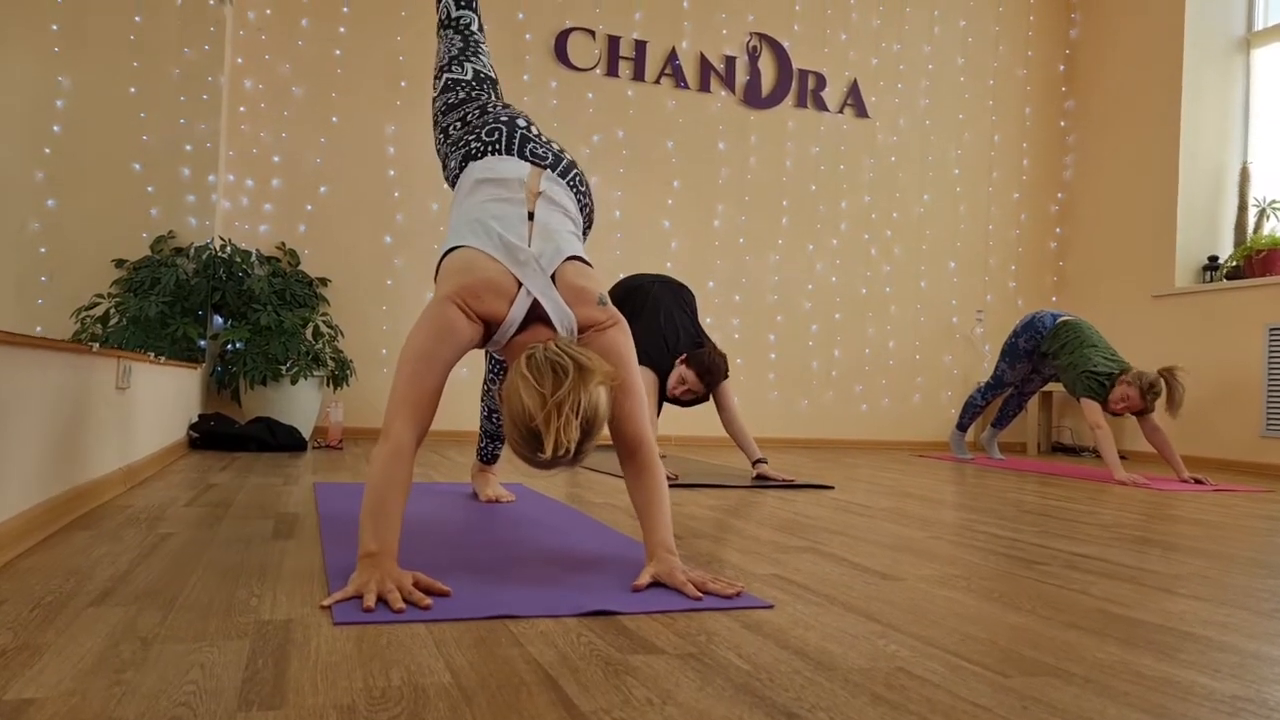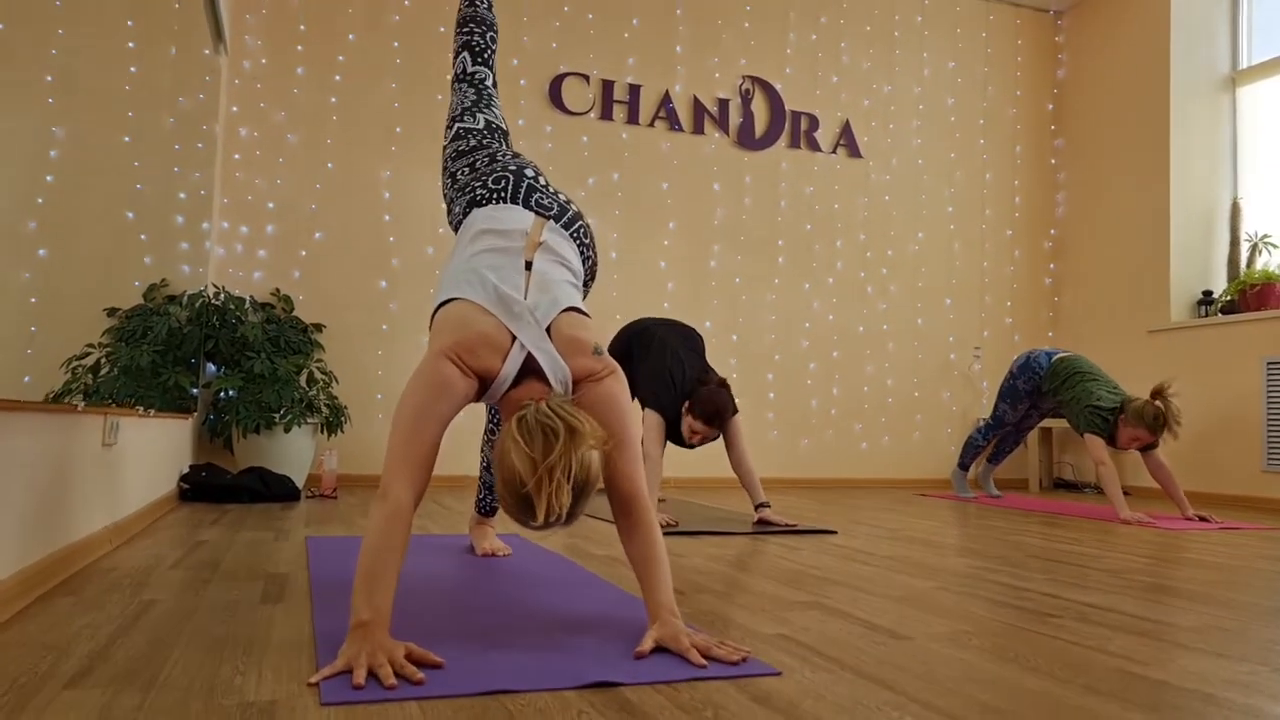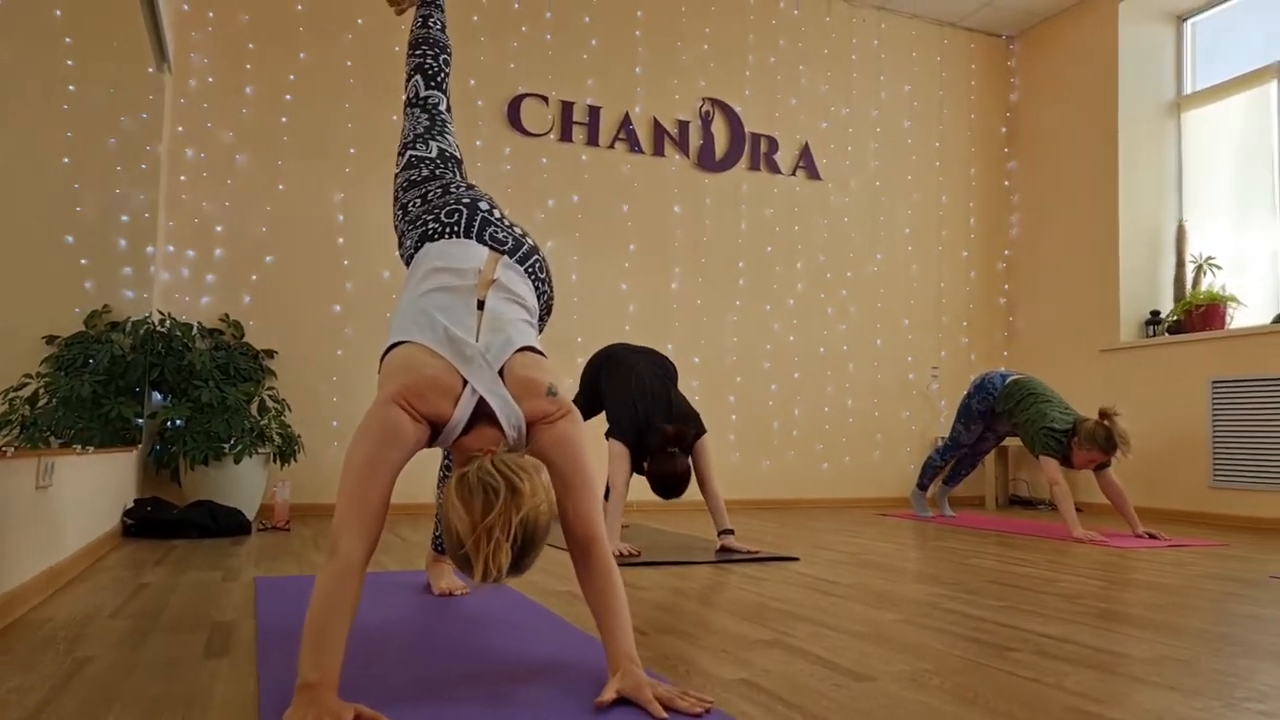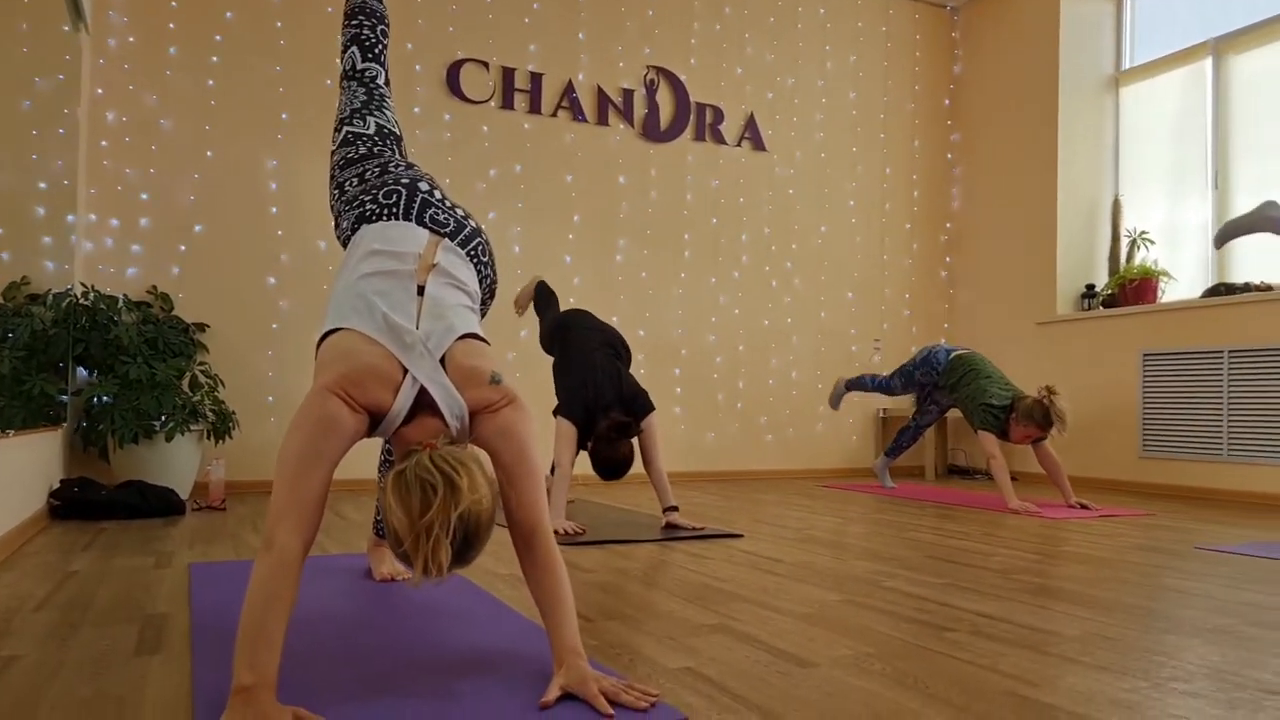
dt=0.5s
person 1, frame 1
left shoulder: (601, 321)
right shoulder: (465, 304)
left elbow: (638, 444)
right elbow: (399, 434)
left wrist: (665, 554)
right wrist: (375, 559)
left hip: (561, 185)
right hip: (486, 156)
person 1, frame 2
left shoulder: (595, 372)
right shoulder: (459, 357)
left elbow: (632, 503)
right elbow: (396, 496)
left wrist: (667, 618)
right wrist: (366, 629)
left hip: (563, 233)
right hip: (490, 203)
right knee: (476, 81)
person 1, frame 3
left shoulder: (550, 411)
right shoulder: (409, 402)
left elbow: (590, 543)
right elbow: (346, 550)
left hip: (517, 267)
right hip: (444, 236)
right knee: (429, 106)
person 1, frame 4
left shoulder: (491, 398)
right shoulder: (347, 389)
left elbow: (535, 534)
right elbow: (282, 545)
left wrist: (573, 661)
left hip: (457, 249)
right hip: (382, 214)
right knee: (366, 81)
person 2, frame 1
left shoulder: (1136, 388)
right shoulder: (1095, 378)
left elbow: (1153, 429)
right elbow: (1098, 426)
left wrist: (1181, 471)
right wrist: (1118, 473)
left hip: (1066, 333)
right hip: (1038, 332)
left knee: (1024, 392)
right knee: (999, 385)
left ankle: (990, 438)
right ankle: (958, 436)
person 2, frame 2
left shoulder: (1139, 420)
right shoulder: (1098, 413)
left elbow: (1157, 466)
right elbow: (1103, 463)
left wrist: (1186, 509)
right wrist: (1123, 511)
left hip: (1062, 370)
right hip: (1035, 370)
left knee: (1020, 428)
right knee: (999, 423)
left ankle: (986, 473)
right ankle: (960, 474)
person 2, frame 3
left shoulder: (1092, 439)
right shoulder: (1052, 434)
left elbow: (1110, 484)
right elbow: (1057, 483)
left wrist: (1136, 526)
right wrist: (1076, 530)
left hip: (1011, 403)
right hip: (992, 392)
left knee: (978, 451)
right knee: (957, 445)
left ankle: (941, 495)
right ankle: (919, 493)
person 2, frame 4
left shoulder: (1028, 413)
right shoulder: (990, 409)
left elbow: (1047, 456)
right elbow: (994, 457)
left wrist: (1070, 497)
right wrist: (1011, 501)
left hip: (956, 373)
right hip: (939, 365)
left knee: (920, 424)
right knee: (888, 386)
left ankle: (883, 465)
right ankle: (844, 386)
person 3, frame 1
left shoulder: (709, 363)
right shoulder: (657, 356)
left elbow: (730, 414)
right elbow: (647, 413)
left wrist: (758, 461)
right hip: (629, 296)
person 3, frame 2
left shoulder: (721, 402)
right shoulder: (664, 396)
left elbow: (739, 457)
right elbow: (653, 454)
left wrist: (763, 507)
right hip: (635, 340)
left knee: (656, 423)
person 3, frame 3
left shoulder: (689, 427)
right shoulder: (628, 427)
left elbow: (708, 484)
right elbow: (618, 486)
left wrist: (726, 534)
right wrist: (613, 540)
right hip: (609, 364)
right knee: (584, 408)
left ankle: (608, 509)
person 3, frame 4
left shoulder: (638, 404)
right shoulder: (576, 408)
left elbow: (654, 463)
right elbow: (564, 464)
left wrist: (671, 510)
right wrist: (556, 517)
left hip: (609, 341)
right hip: (566, 331)
right knee: (549, 311)
left ankle: (551, 482)
right ankle: (535, 286)
